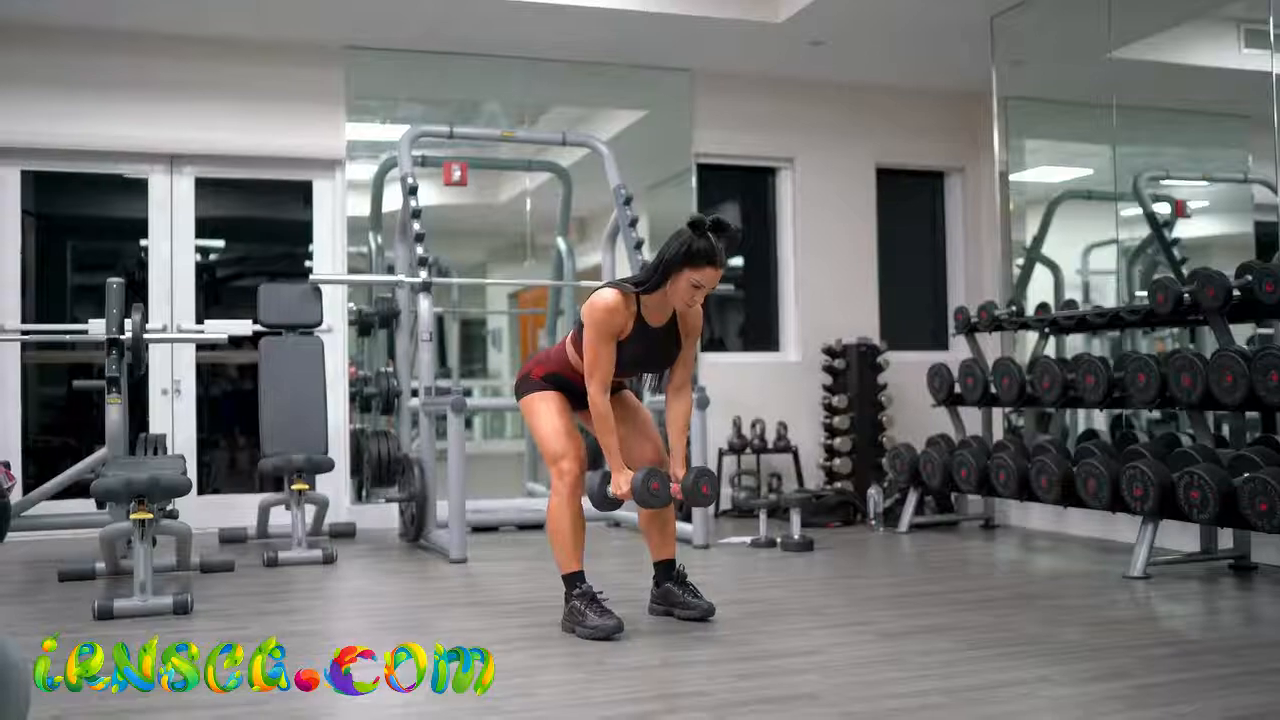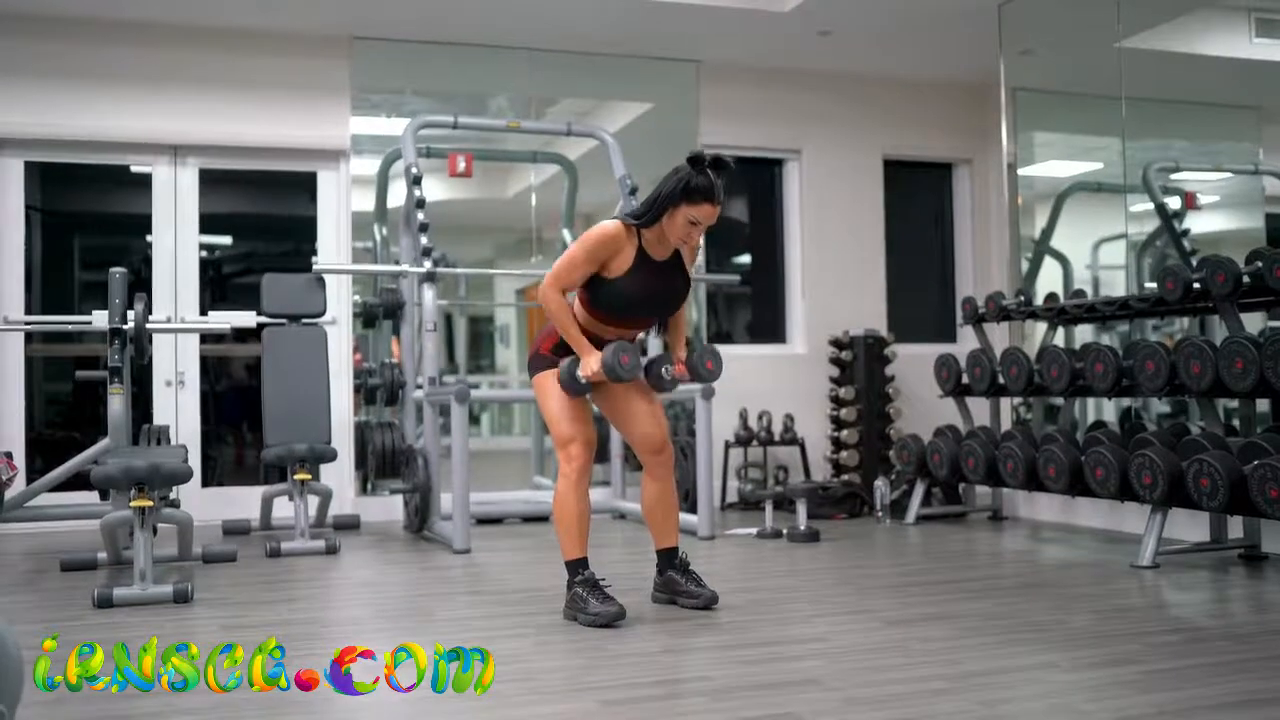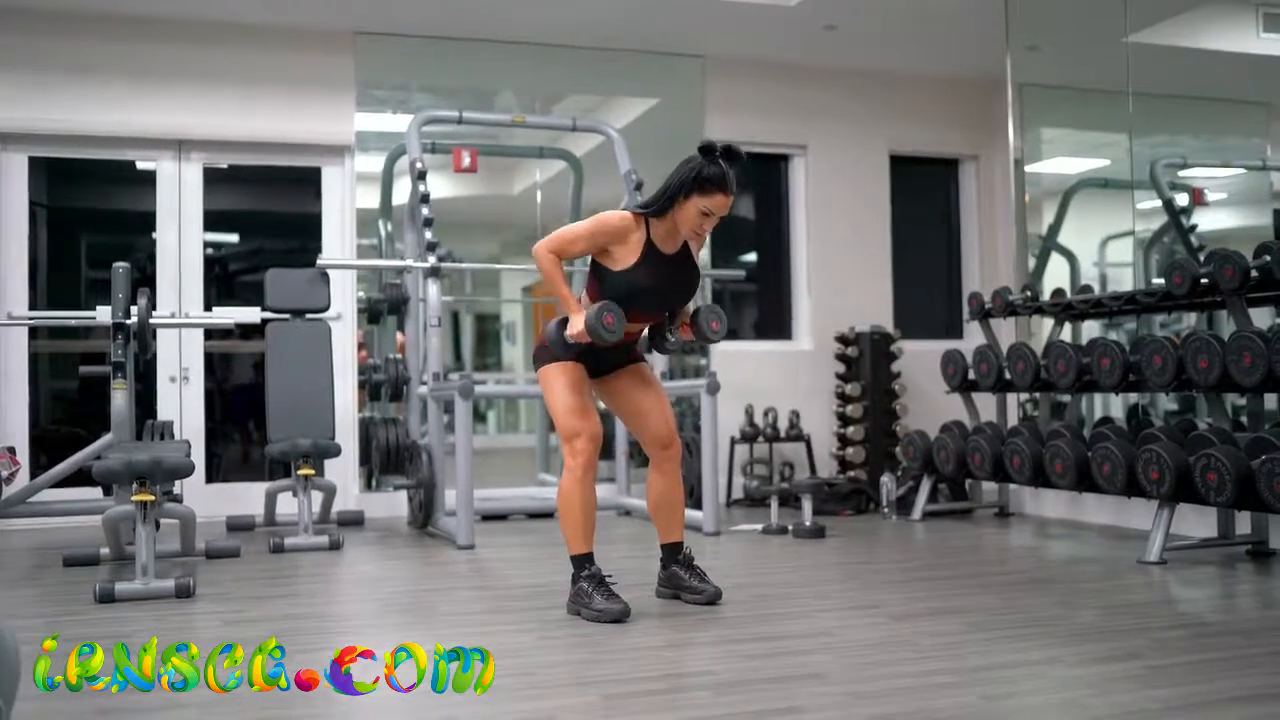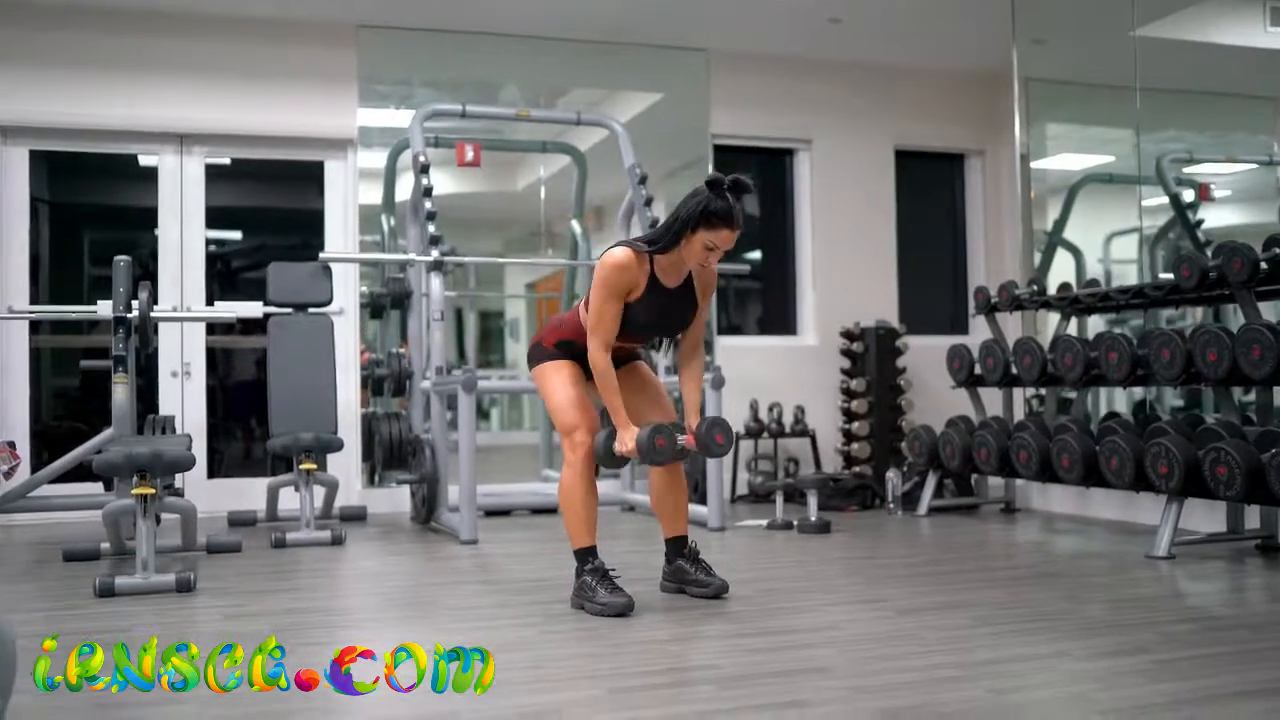
dt=0.5s
person 1, frame 1
left shoulder: (690, 316)
right shoulder: (610, 304)
left elbow: (679, 391)
right elbow: (595, 392)
left wrist: (678, 463)
right wrist: (618, 468)
left hip: (605, 385)
right hip: (548, 381)
left knee: (656, 467)
right knee: (569, 469)
left ankle: (667, 582)
right ankle: (577, 598)
person 1, frame 2
left shoulder: (689, 247)
right shoulder: (611, 236)
right elbow: (550, 290)
left wrist: (679, 351)
right wrist: (585, 351)
right hip: (562, 353)
left knee: (659, 451)
right knee: (577, 451)
left ankle: (669, 571)
right ankle: (579, 585)
person 1, frame 3
left shoulder: (693, 238)
right shoulder: (620, 227)
right elbow: (545, 250)
left wrist: (683, 318)
right wrist: (574, 311)
left hip: (622, 351)
right hip: (568, 346)
left knee: (666, 445)
right knee: (583, 445)
left ankle: (674, 565)
right ankle: (583, 579)
person 1, frame 4
left shoulder: (704, 275)
right shoulder: (622, 263)
left elbow: (691, 350)
right elbow: (598, 349)
left wrist: (693, 419)
right wrist: (622, 425)
left hip: (621, 354)
right hip: (562, 349)
right knee: (583, 440)
left ankle: (679, 560)
right ankle: (587, 574)
